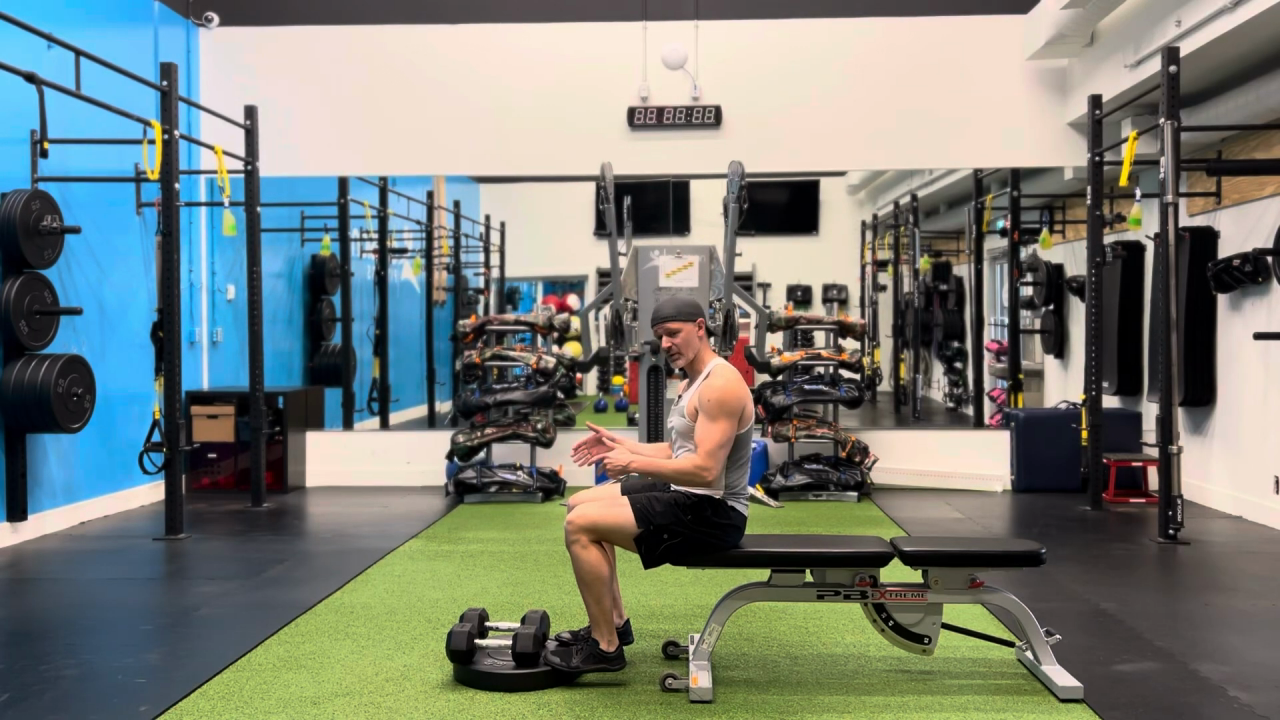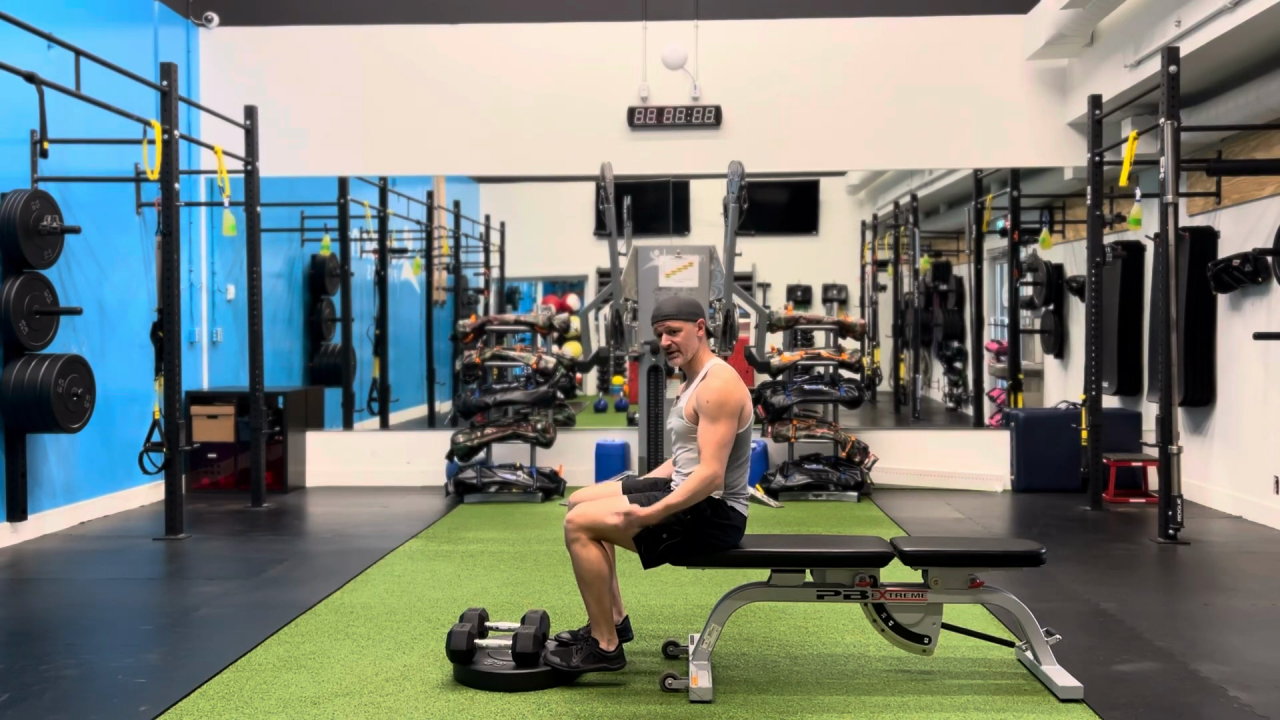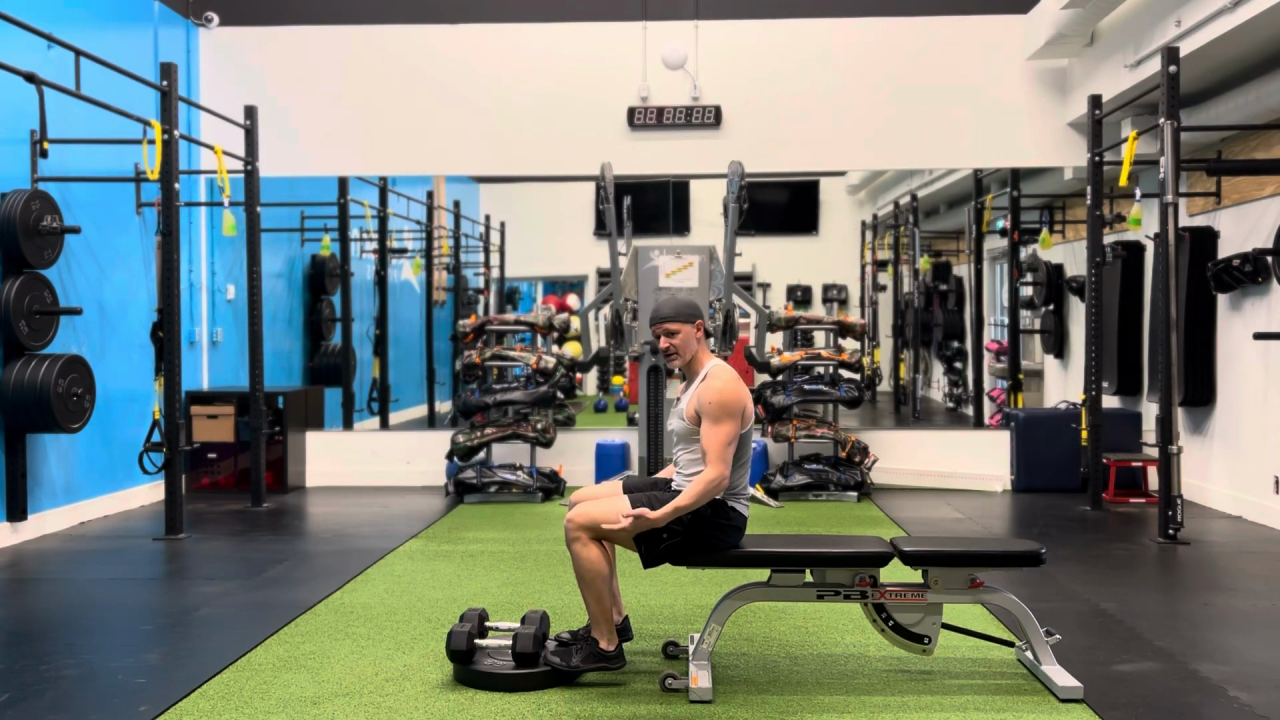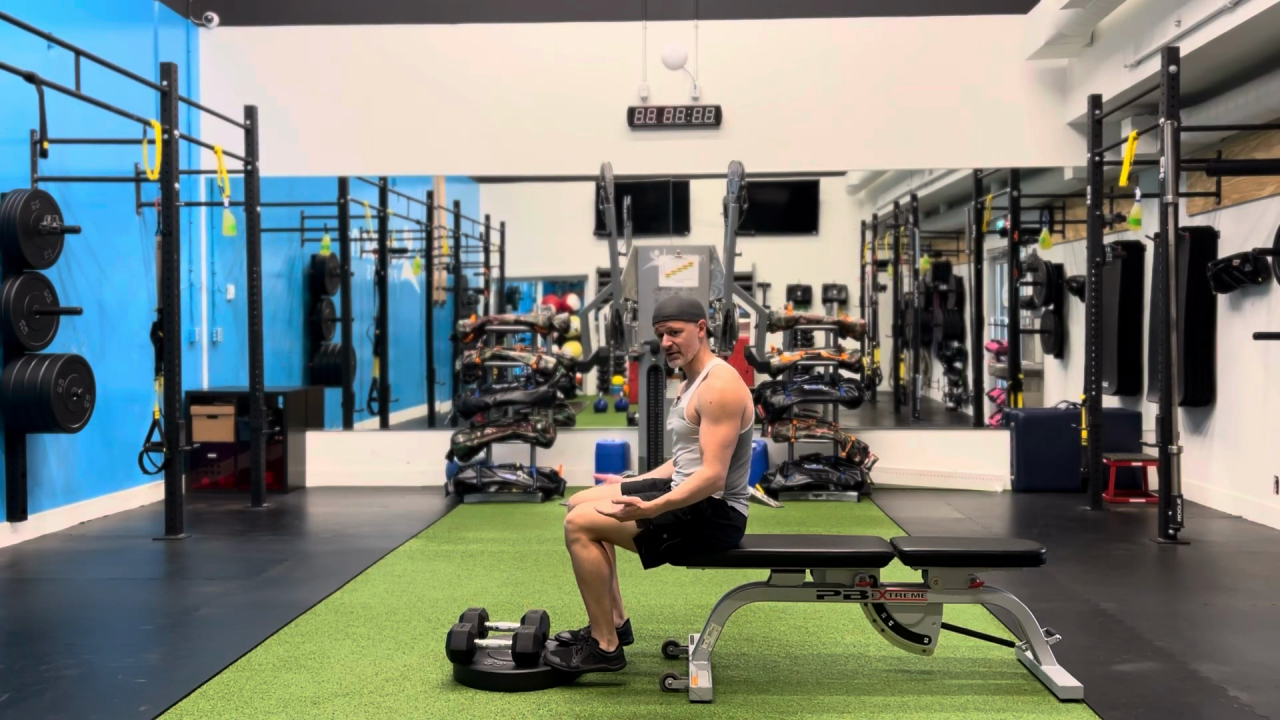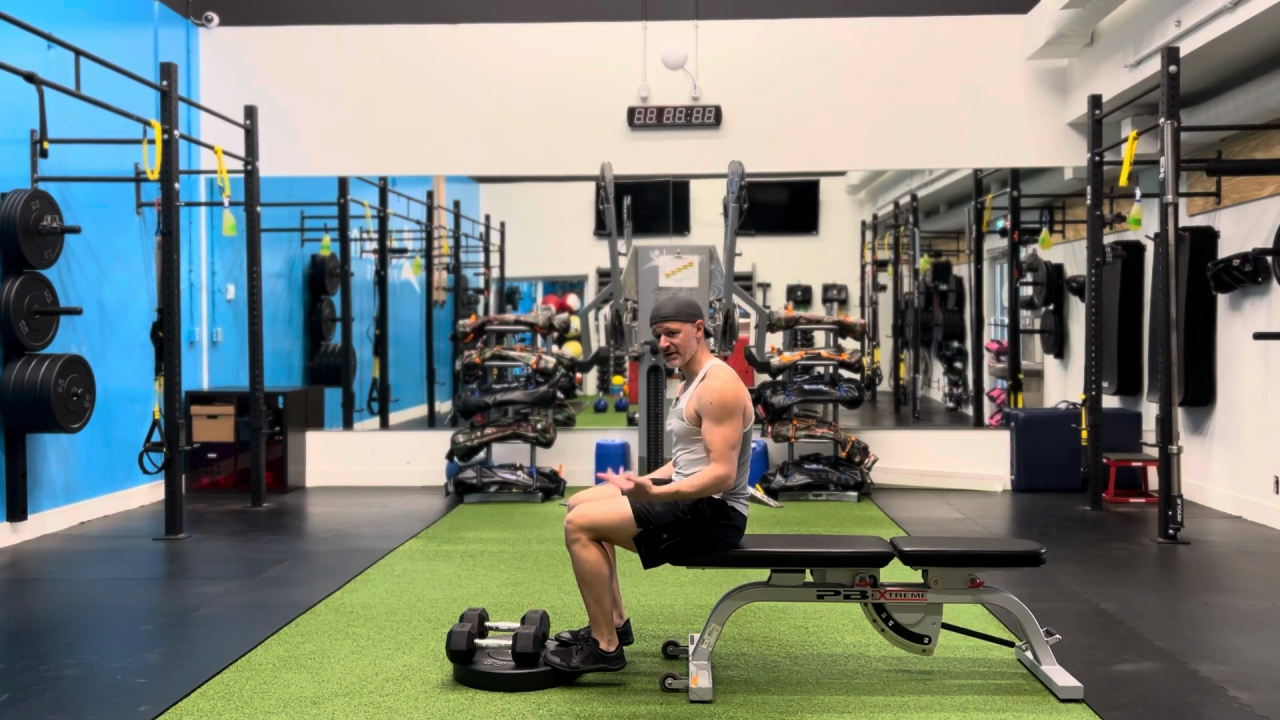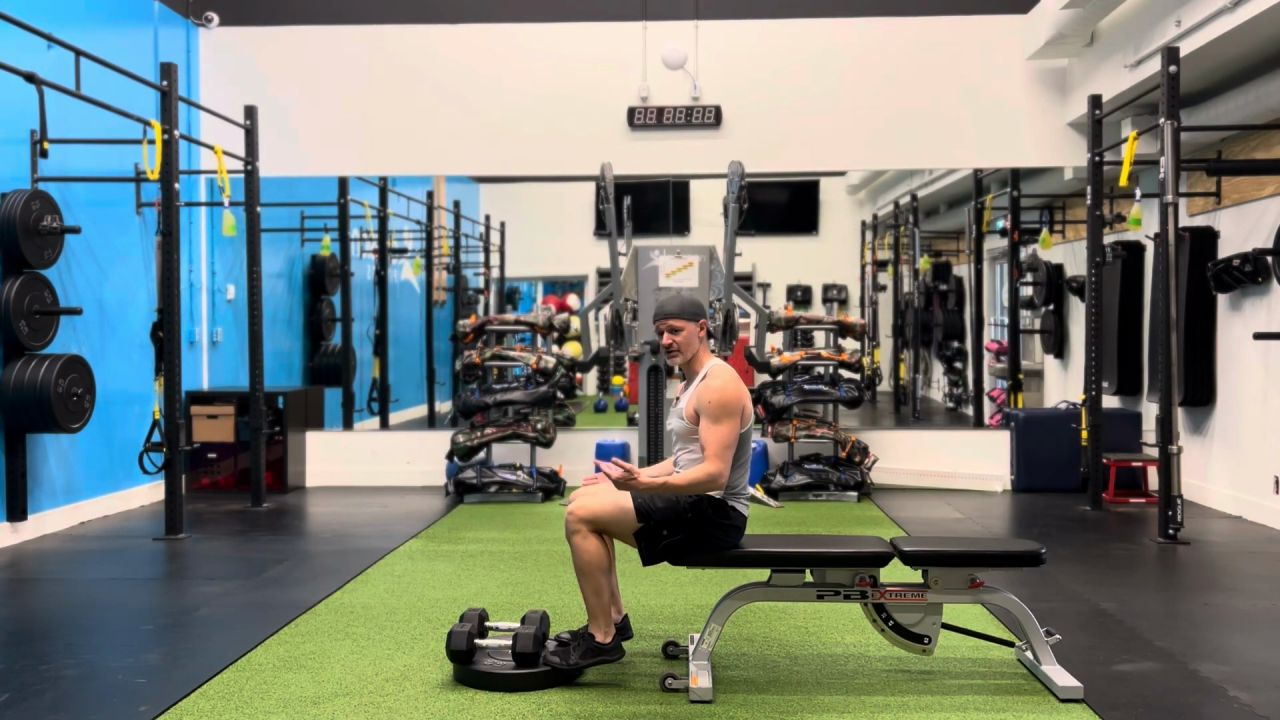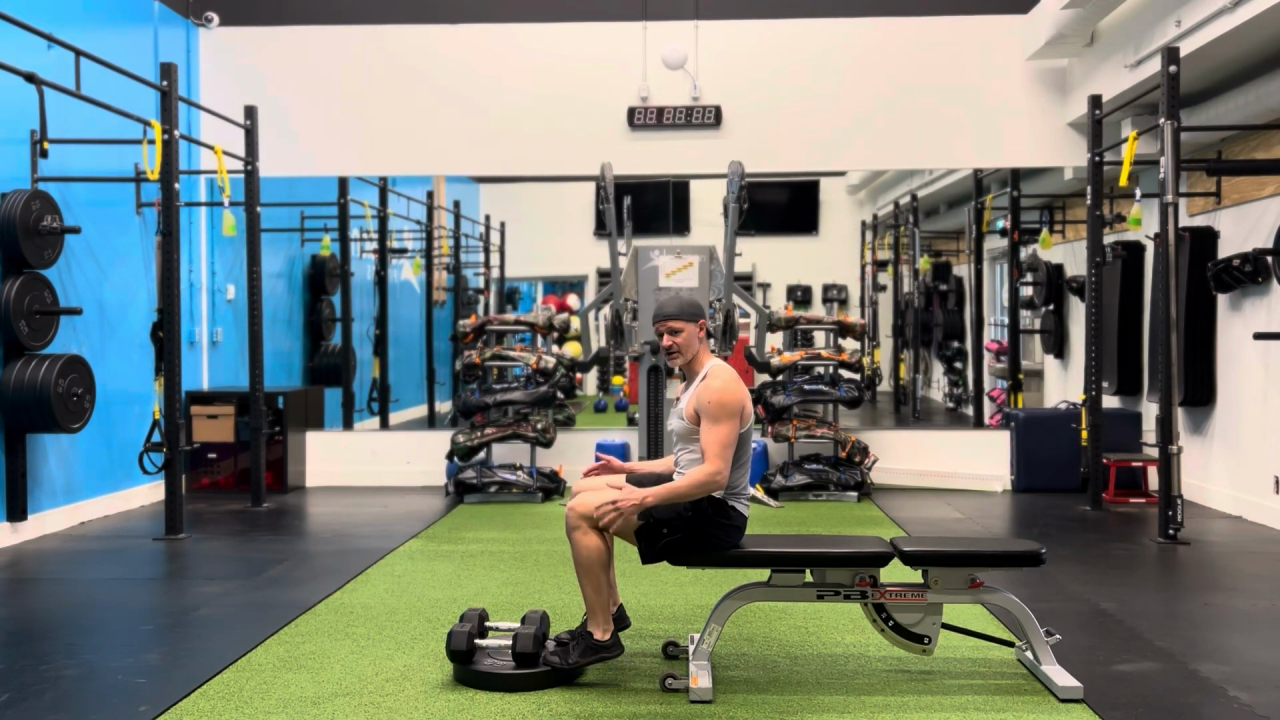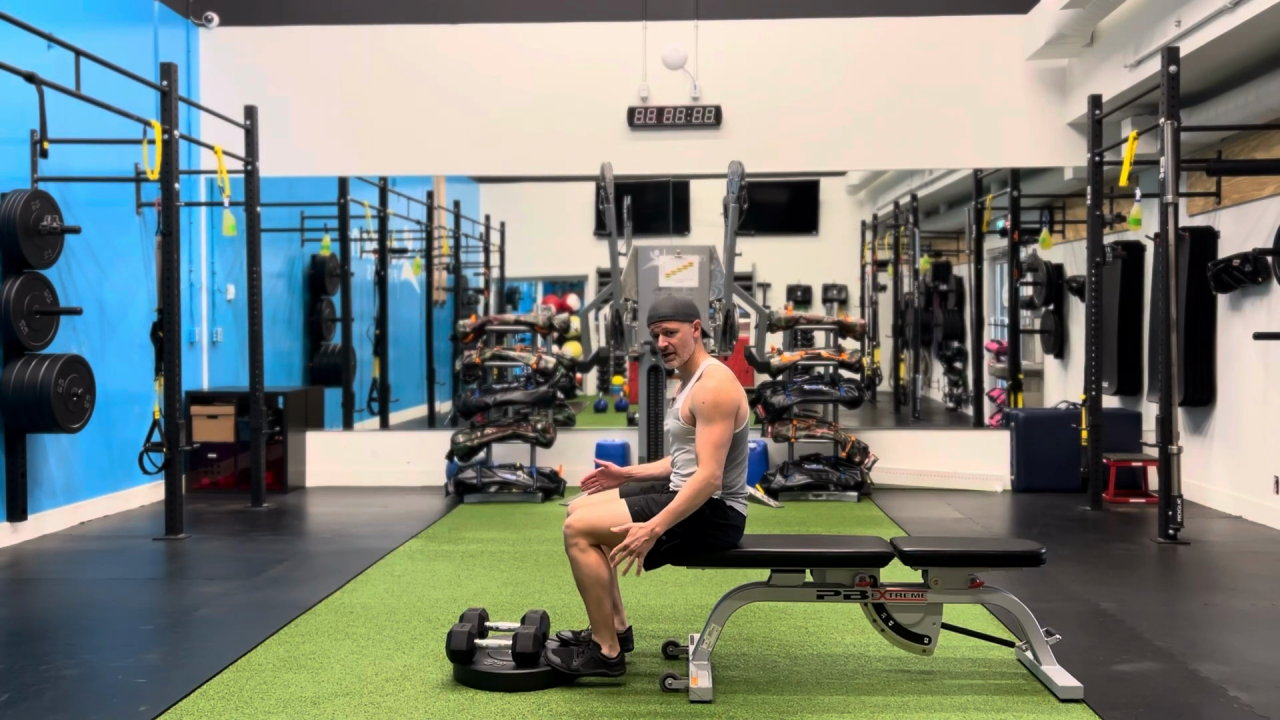
dt=0.3s
person 1, frame 1
left shoulder: (720, 385)
right shoulder: (694, 382)
left elbow: (705, 471)
left wrist: (633, 465)
right wrist: (619, 444)
left hip: (712, 512)
right hip: (690, 498)
left knee: (580, 526)
right knee: (580, 506)
left ankle: (605, 647)
right ankle: (614, 622)
person 1, frame 2
left shoulder: (718, 385)
right shoulder: (694, 381)
left elbow: (710, 475)
left wrist: (651, 514)
right wrist: (640, 483)
left hip: (712, 513)
right hip: (695, 501)
left knee: (580, 524)
right knee: (580, 502)
left ankle: (605, 646)
right ankle: (614, 620)
person 1, frame 3
left shoulder: (719, 386)
right shoulder: (693, 383)
left elbow: (717, 476)
left wrist: (658, 517)
right wrist: (637, 490)
left hip: (713, 513)
right hip: (691, 497)
left knee: (580, 524)
right knee: (581, 501)
left ankle: (605, 645)
right ankle: (613, 620)
person 1, frame 4
left shoulder: (720, 386)
right shoulder: (693, 382)
left elbow: (713, 476)
left wrist: (649, 509)
right wrist: (631, 483)
left hip: (713, 513)
right hip: (692, 498)
left knee: (579, 524)
right knee: (580, 504)
left ankle: (605, 646)
right ankle: (614, 623)
person 1, frame 5
left shoulder: (719, 387)
right shoulder: (691, 383)
left elbow: (723, 475)
left wrist: (655, 493)
right wrist: (637, 485)
left hip: (712, 512)
right hip: (692, 500)
left knee: (579, 524)
right knee: (580, 504)
left ankle: (604, 647)
right ankle: (614, 622)
person 1, frame 6
left shoulder: (718, 386)
right shoulder: (692, 383)
left elbow: (715, 474)
left wrist: (646, 485)
right wrist: (638, 477)
left hip: (713, 512)
right hip: (695, 500)
left knee: (580, 516)
right knee: (582, 499)
left ankle: (602, 638)
right ankle: (612, 618)
person 1, frame 7
left shoulder: (719, 386)
right shoulder: (693, 383)
left elbow: (715, 475)
left wrist: (644, 497)
right wrist: (629, 470)
left hip: (714, 512)
right hip: (696, 498)
left knee: (582, 514)
right knee: (582, 493)
left ankle: (601, 635)
right ankle: (608, 610)
person 1, frame 8
left shoulder: (714, 386)
right shoulder: (691, 382)
left elbow: (709, 477)
left wrist: (653, 529)
right wrist: (628, 474)
left hip: (712, 512)
right hip: (687, 496)
left knee: (579, 529)
right knee: (579, 509)
left ankle: (606, 650)
right ankle: (614, 627)
